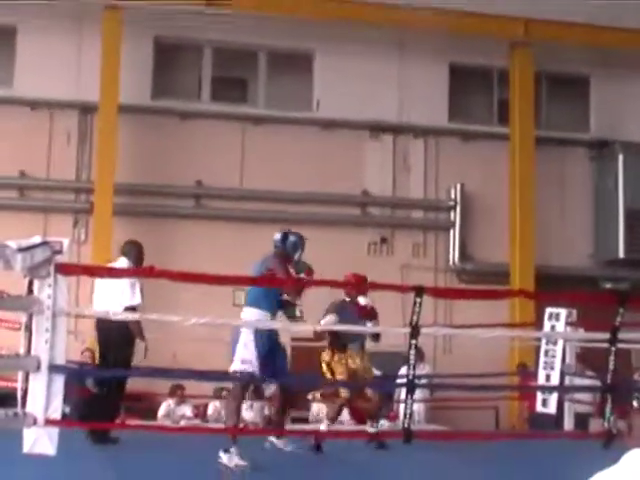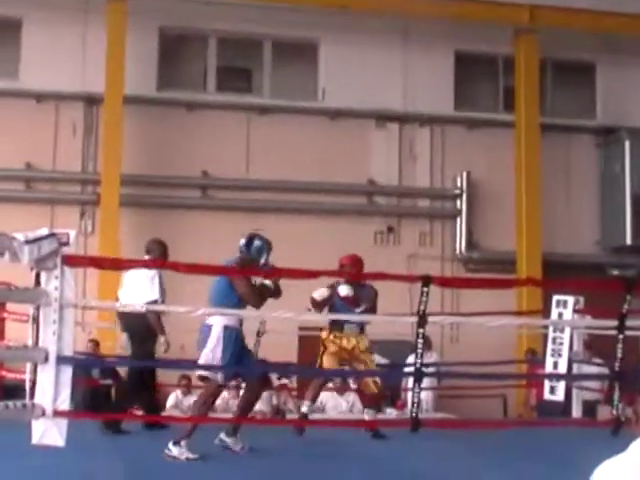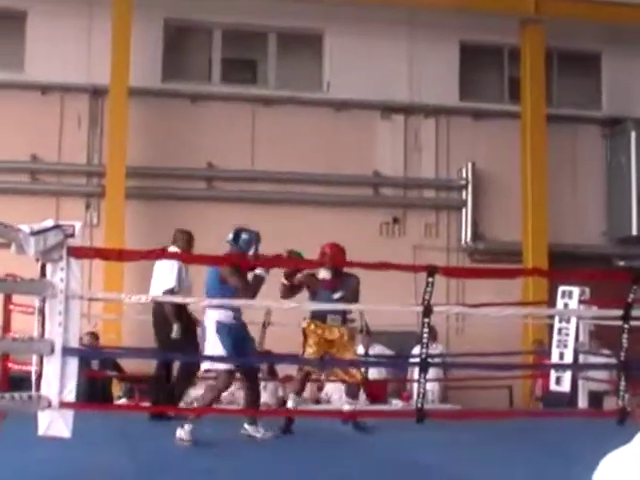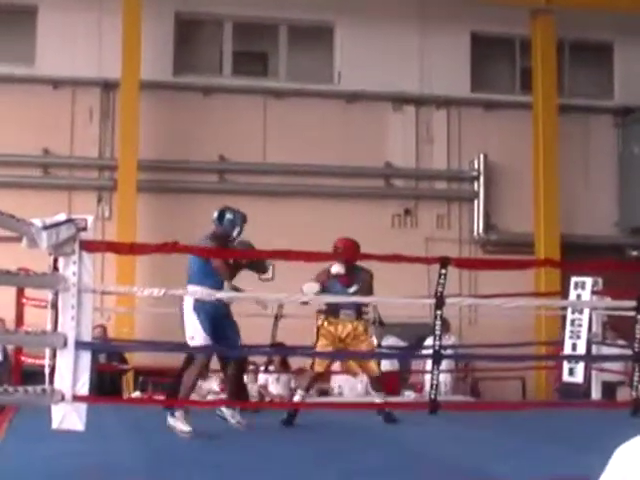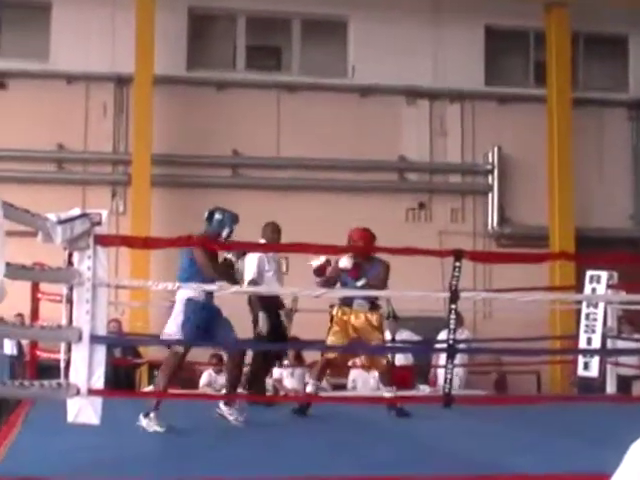
dt=0.3s
person 1, frame 1
left shoulder: (273, 264)
right shoulder: (275, 262)
right elbow: (294, 291)
left wrist: (290, 310)
right wrist: (304, 275)
left hip: (266, 328)
right hip: (253, 327)
left knee: (286, 383)
right knee: (243, 383)
left ankle: (277, 435)
right ankle: (228, 449)
person 1, frame 2
left shoulder: (240, 270)
right shoulder: (237, 270)
right elbow: (256, 301)
left wrist: (269, 284)
right wrist: (268, 283)
left hip: (231, 330)
right hip: (221, 329)
left knee: (260, 380)
right knee: (213, 388)
left ankle: (230, 434)
right ankle: (178, 443)
person 1, frame 3
left shoulder: (235, 265)
right shoulder: (226, 264)
right elbow: (248, 293)
right wrist: (260, 273)
left hip: (235, 324)
right hip: (219, 324)
left knee: (252, 376)
right knee: (224, 380)
left ankle: (252, 424)
right ankle: (187, 426)
person 1, frame 4
left shoulder: (222, 245)
right shoulder: (210, 243)
right elbow: (227, 275)
right wrist: (241, 257)
left hip: (216, 305)
right hip: (199, 304)
left knee: (235, 358)
right knee: (202, 359)
left ankle: (229, 406)
right ankle: (177, 412)
person 1, frame 5
left shoulder: (212, 248)
right shoulder: (198, 244)
left elbow: (228, 277)
right elbow: (211, 274)
right wrist: (229, 262)
left hip: (207, 305)
right hip: (189, 303)
left knee: (237, 352)
right knee: (176, 357)
left ankle: (228, 404)
right ankle: (149, 415)
person 2, frame 1
right shoulder: (130, 275)
left elbow: (96, 306)
right elbow: (129, 311)
right wrist: (142, 339)
left hip: (103, 324)
right hip: (120, 328)
left knee: (106, 377)
right knee: (116, 380)
right ankle: (100, 431)
person 2, frame 2
left shoulder: (132, 270)
right shoulder: (152, 271)
left elbow: (121, 302)
right elbow: (151, 307)
left wrist: (125, 329)
right wrist: (162, 335)
left hip: (131, 320)
right hip: (143, 323)
left knee: (145, 371)
right knee: (138, 373)
left ankle: (153, 417)
person 2, frame 3
left shoulder: (165, 260)
right shoulder: (175, 261)
right elbow: (168, 293)
left wrist: (189, 317)
right wrist: (177, 323)
left hip: (161, 310)
right hip: (171, 311)
left knee: (165, 359)
right knee: (190, 357)
left ankle: (158, 407)
right ankle: (171, 401)
person 2, frame 4
left shoulder: (217, 259)
right shoulder: (213, 260)
left elbow: (226, 287)
right elbow: (207, 291)
left wrist: (249, 295)
left hip: (215, 308)
right hip: (214, 309)
left knee: (199, 355)
right knee: (230, 355)
person 2, frame 5
left shoulder: (273, 255)
right shoulder: (257, 254)
right elbow: (252, 285)
left wrist: (283, 306)
right wrist: (260, 312)
left hip: (272, 302)
right hip: (262, 302)
right knee: (264, 348)
right ankle: (255, 393)
person 3, frame 1
left shoulder: (367, 309)
right shoulder: (336, 308)
left elbow: (376, 337)
right elbow: (319, 333)
left wrist: (369, 318)
right wrist: (324, 328)
left hip: (358, 359)
right hip: (337, 358)
left knee: (373, 400)
right knee: (343, 397)
left ankle: (373, 435)
right ankle: (319, 436)
person 3, frame 2
left shoulder: (369, 291)
right shoulder: (332, 289)
right elbow: (317, 312)
left wrist: (355, 303)
right wrist: (315, 302)
left hip: (358, 341)
right hip: (334, 338)
left knee: (371, 385)
right knee: (323, 375)
left ankle: (370, 425)
right ankle: (302, 418)
person 3, frame 3
left shoulder: (352, 280)
right shoulder: (311, 278)
left elbow: (352, 306)
right elbow: (285, 294)
left wrist: (335, 288)
right wrist: (288, 276)
left hip: (341, 332)
right hip: (317, 329)
left knee: (355, 375)
right knee: (305, 370)
left ankle: (349, 415)
right ankle: (289, 416)
person 3, frame 4
left shoulder: (365, 275)
right shoulder: (326, 274)
left elbow: (367, 302)
right elbow: (310, 294)
left wrist: (349, 282)
right wrist: (309, 292)
left hip: (356, 326)
right hip: (331, 325)
left knee: (373, 369)
right knee: (318, 367)
left ankle: (382, 408)
right ankle: (293, 409)
person 3, frame 5
left shoulder: (381, 266)
right shoulder: (341, 263)
left elbow: (378, 293)
right elbow: (325, 286)
left wrist: (358, 277)
right wrist: (319, 272)
left hip: (370, 317)
right hip: (345, 315)
left knee: (382, 362)
right knee: (329, 356)
left ankle: (392, 404)
right ankle: (307, 400)
